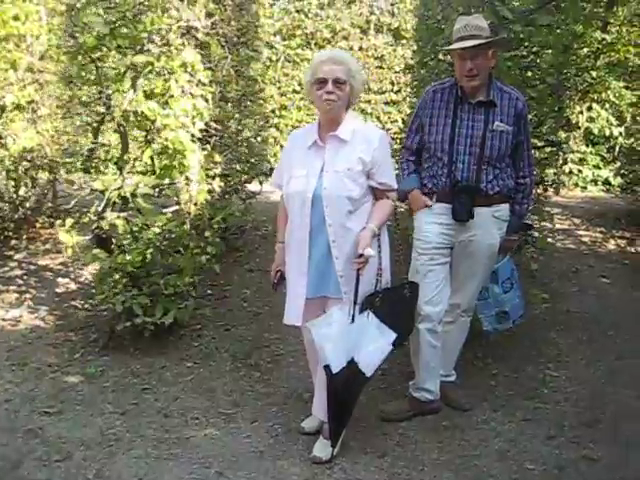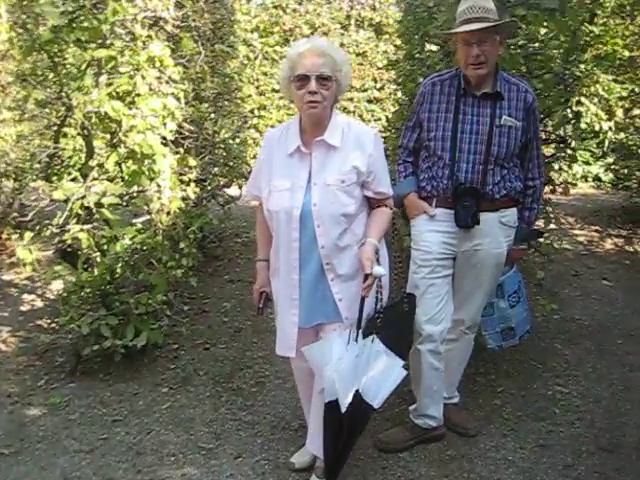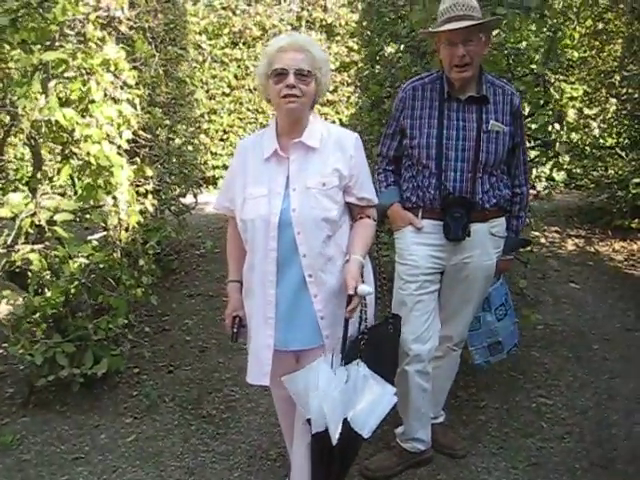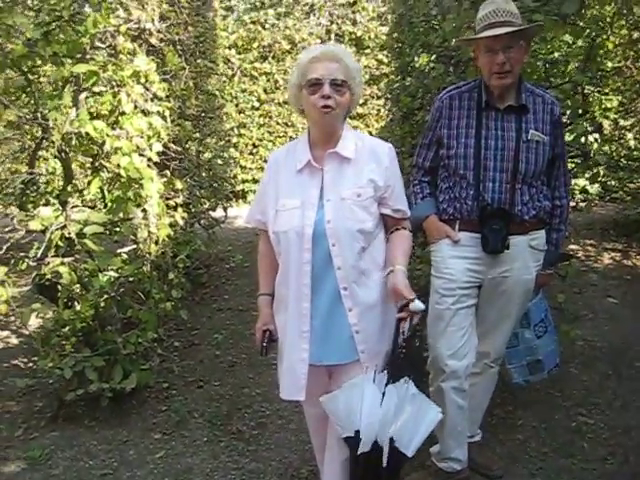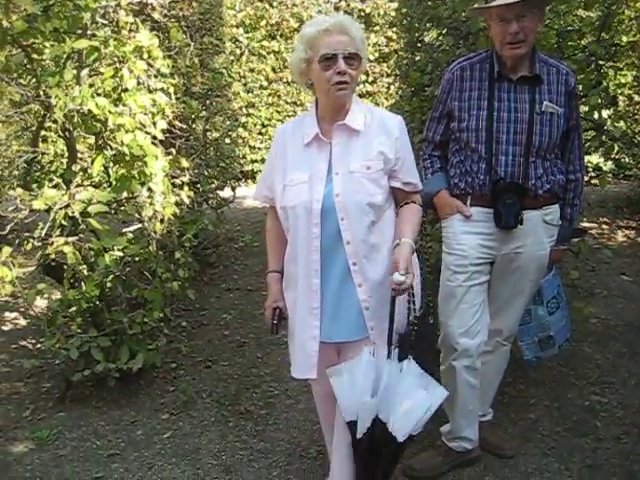
dt=0.7s
person 1, frame 1
left shoulder: (513, 104)
right shoulder: (433, 97)
left elbow: (523, 170)
right elbow: (410, 151)
left wrist: (513, 225)
right wrist: (411, 189)
left hip: (486, 217)
right hip: (435, 212)
left knee: (461, 305)
right knee: (428, 306)
left ankle: (444, 377)
person 1, frame 2
left shoulder: (522, 97)
right shoulder: (432, 89)
left elbow: (532, 171)
right elbow: (407, 150)
left wrist: (522, 231)
right wrist: (408, 194)
left hip: (492, 224)
right hip: (435, 219)
left knee: (465, 321)
right knee: (429, 324)
left ankle: (447, 397)
right ankle: (427, 416)
person 1, frame 3
left shoulder: (507, 100)
right shoulder: (413, 93)
left elbow: (518, 176)
right elbow: (387, 159)
left wrist: (510, 240)
right wrist: (391, 205)
left hip: (481, 235)
right hip: (422, 230)
left knee: (451, 337)
right knee: (415, 342)
left ankle: (432, 417)
right ankle: (414, 440)
person 1, frame 4
left shoulder: (547, 109)
right shoulder: (450, 103)
left elbow: (558, 189)
right elbow: (421, 172)
left wrist: (549, 256)
right wrist: (427, 217)
left hip: (520, 248)
right hip: (459, 244)
left knee: (489, 354)
right knee: (450, 359)
left ankle: (468, 438)
person 1, frame 5
left shoulder: (561, 80)
right shoulder: (460, 74)
left elbow: (572, 162)
right elbow: (431, 145)
left wrist: (563, 232)
right wrist: (438, 193)
left hip: (534, 223)
right hip: (470, 218)
left knee: (501, 331)
right knee: (462, 337)
left ankle: (479, 417)
right ankle: (460, 438)
person 2, frame 1
right shoulder: (297, 139)
left elbow: (386, 196)
right elbow: (286, 200)
left wrist: (369, 230)
right wrist: (281, 246)
left hip: (349, 259)
right hip: (306, 259)
right knee: (313, 337)
right ankle: (324, 408)
person 2, frame 2
left shoulder: (363, 139)
right shoulder: (274, 142)
left elbow: (382, 204)
right elbow: (265, 210)
left wrist: (369, 245)
right wrist: (263, 264)
left hip: (345, 279)
right hip: (295, 278)
right knee: (304, 364)
right ankle: (317, 438)
person 2, frame 3
left shoulder: (344, 144)
right shoulder: (248, 150)
left elbow: (364, 214)
right elbow: (236, 225)
left wrist: (354, 260)
right wrist: (234, 287)
left hip: (327, 298)
right hip: (271, 299)
right knee: (284, 393)
person 2, frame 4
left shoulder: (378, 155)
right shoulder: (280, 162)
left elbow: (398, 226)
right elbow: (268, 238)
left wrist: (396, 272)
right wrist: (265, 301)
left hip: (360, 316)
right hip: (303, 317)
right knee: (317, 413)
person 2, frame 5
left shoulder: (387, 127)
right shoulder: (287, 136)
left elbow: (409, 198)
right elbow: (277, 214)
left wrist: (404, 246)
right wrist: (274, 278)
left hip: (371, 292)
right hip: (313, 294)
right knee: (326, 394)
